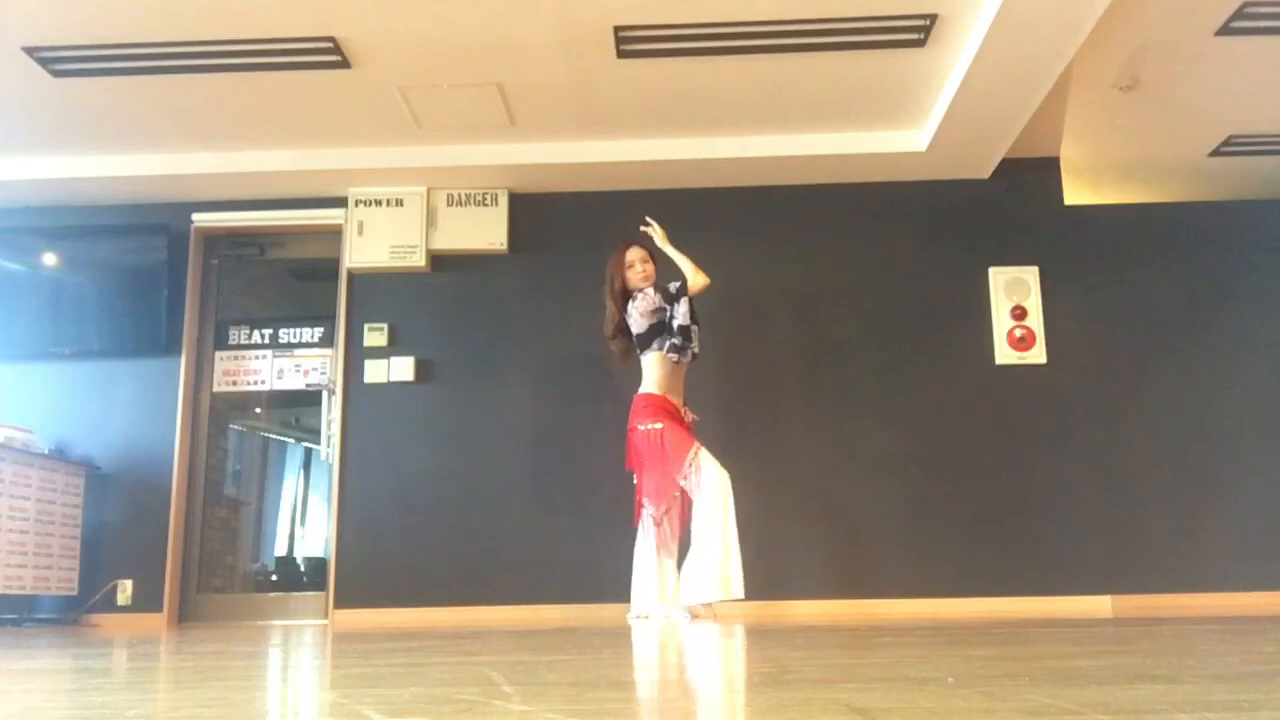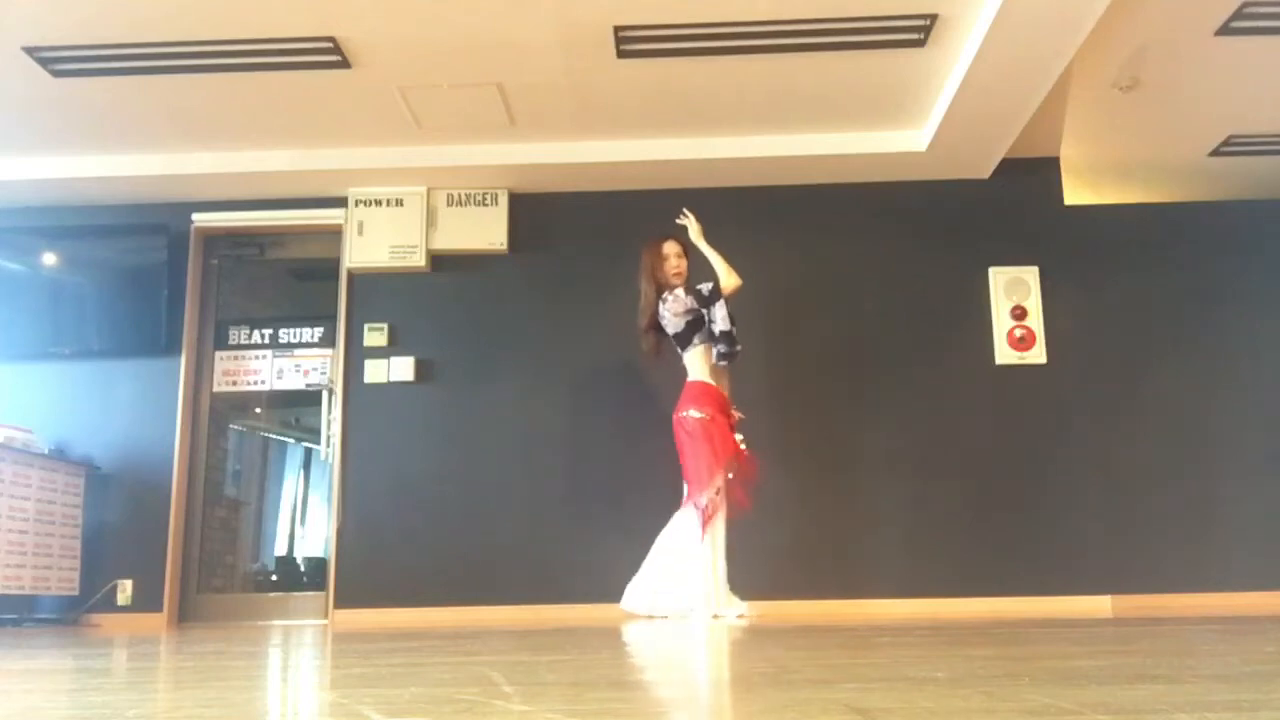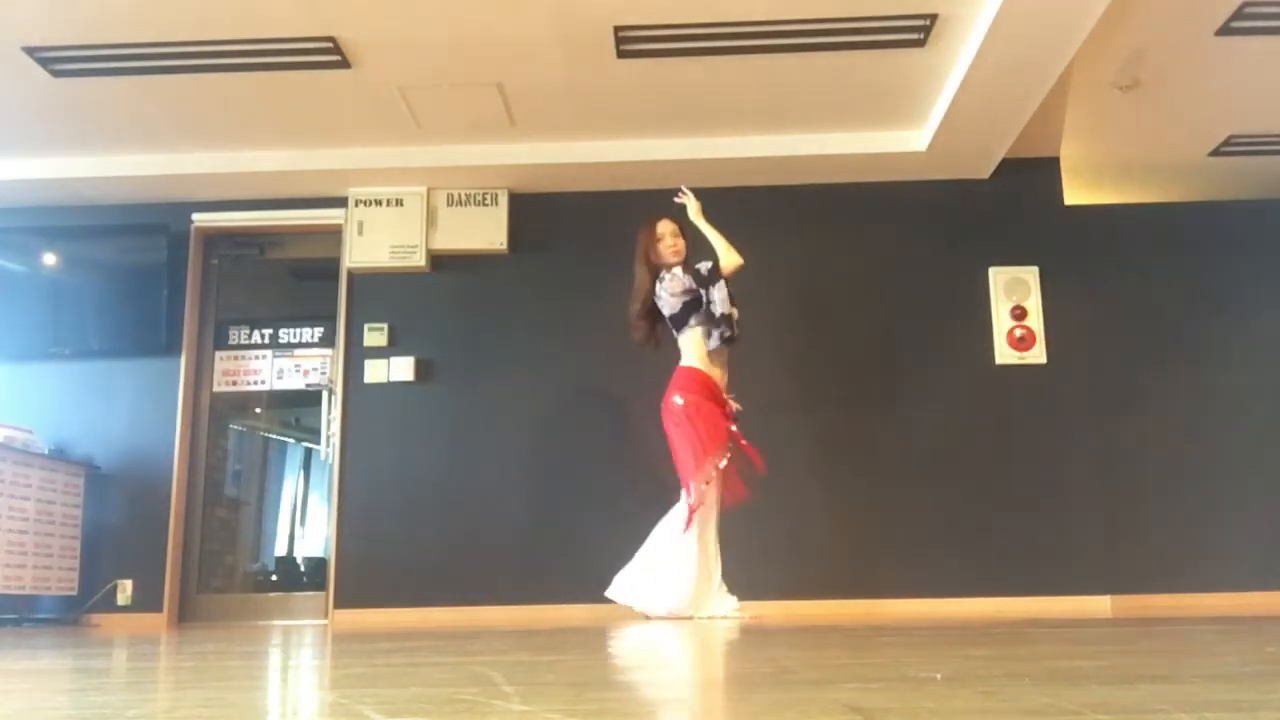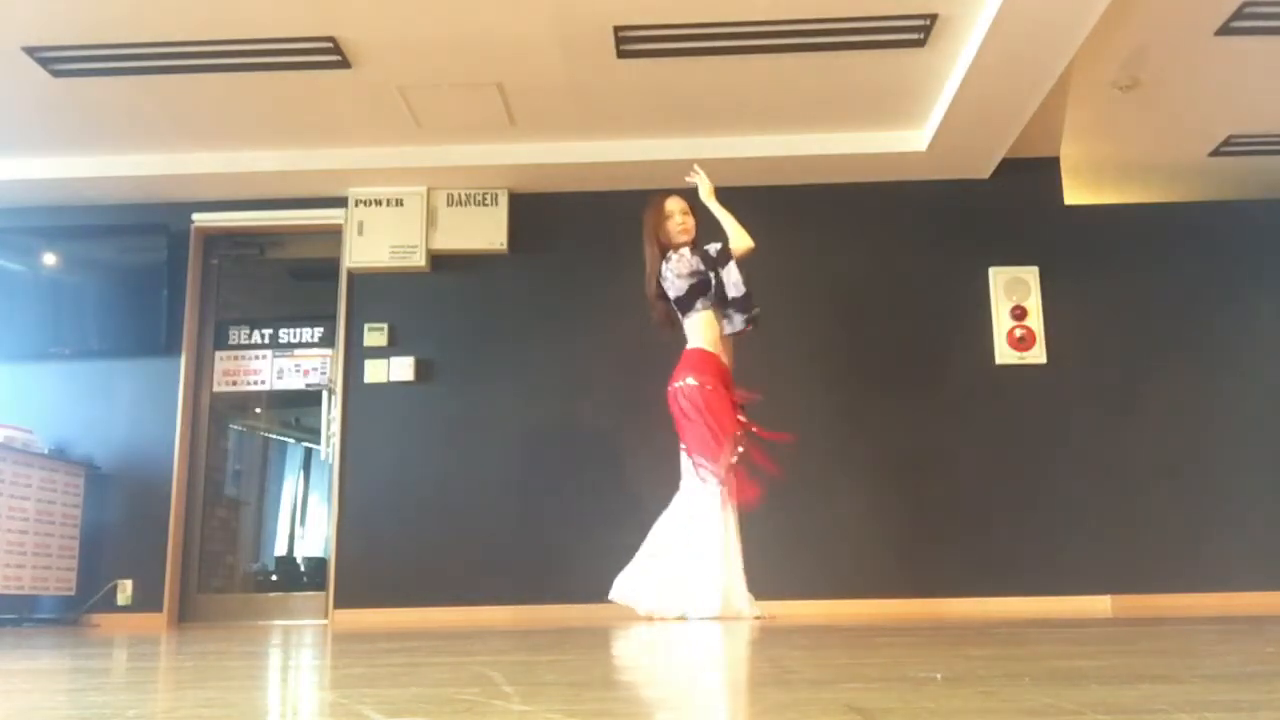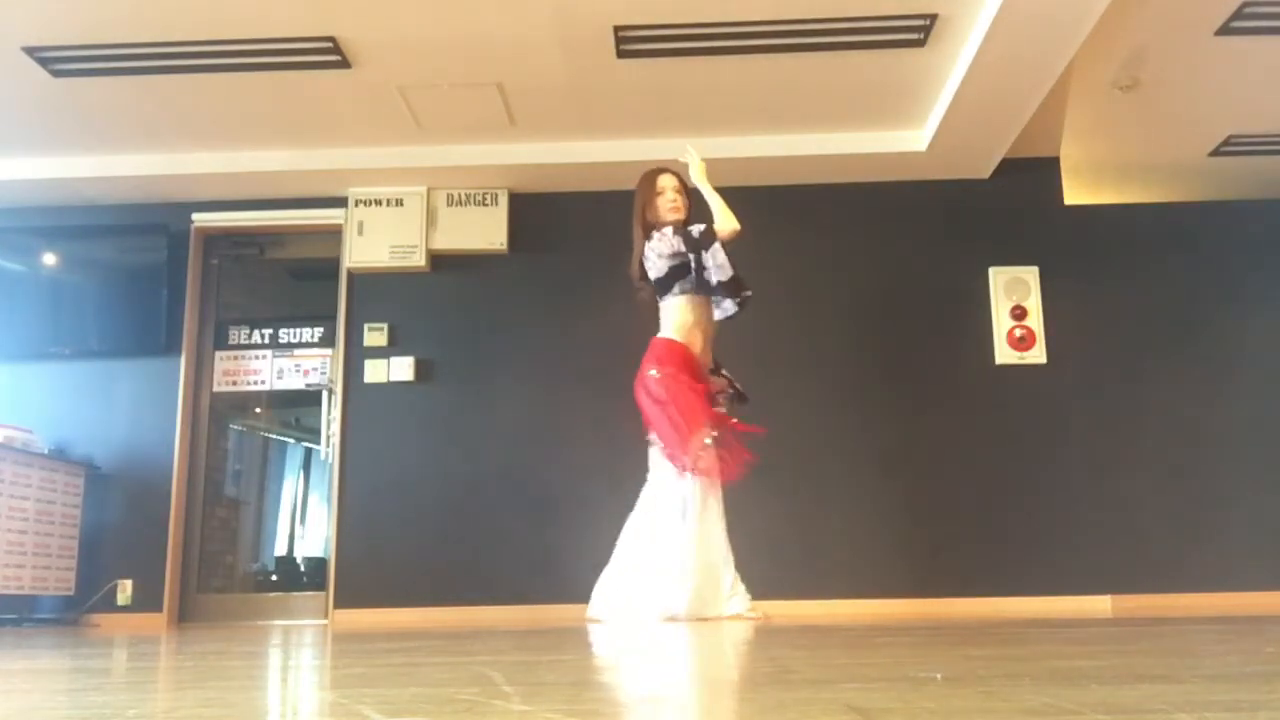
dt=1s
person 1, frame 1
left shoulder: (654, 307)
right shoulder: (641, 303)
right elbow: (699, 280)
right wrist: (667, 244)
left hip: (667, 416)
right hip: (653, 415)
left knee: (662, 511)
right knee: (712, 482)
left ankle: (657, 602)
right ankle: (703, 583)
person 1, frame 2
left shoulder: (685, 303)
right shoulder: (673, 302)
right elbow: (732, 282)
right wrist: (702, 241)
left hip: (708, 408)
right hip: (702, 405)
left knee: (699, 505)
right knee: (710, 502)
left ankle: (656, 594)
right ankle: (707, 598)
person 1, frame 3
left shoulder: (686, 285)
right shoulder: (672, 281)
right elbow: (733, 261)
right wrist: (701, 219)
left hip: (707, 399)
right hip: (691, 394)
left knee: (699, 500)
right knee: (702, 498)
left ankle: (653, 589)
right ankle: (693, 597)
person 1, frame 4
left shoulder: (694, 266)
right shoulder: (681, 260)
right elbow: (744, 244)
right wrist: (712, 199)
left hip: (702, 381)
right hip: (699, 377)
left knee: (699, 492)
right knee: (718, 489)
left ankle: (654, 588)
right ankle: (722, 597)
person 1, frame 5
left shoulder: (682, 246)
right shoulder: (663, 241)
right elbow: (730, 227)
right wrist: (704, 181)
left hip: (688, 374)
right hip: (669, 369)
left knee: (672, 486)
right knee: (693, 483)
